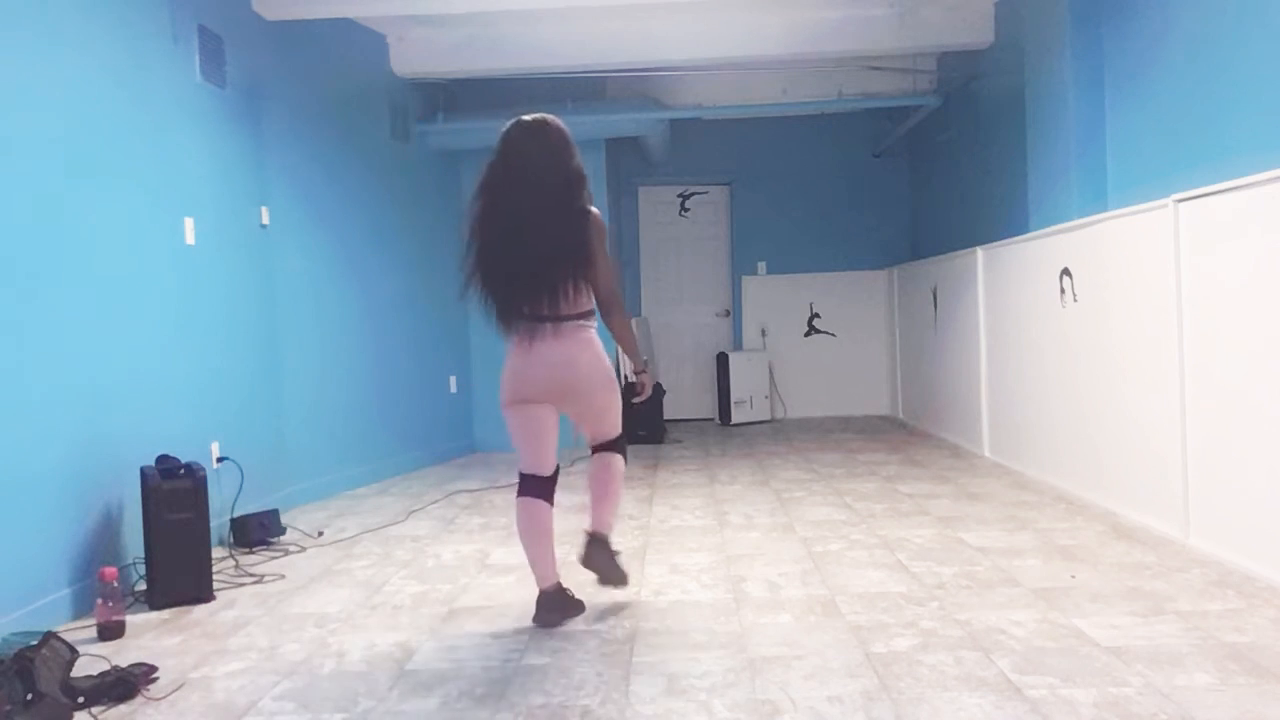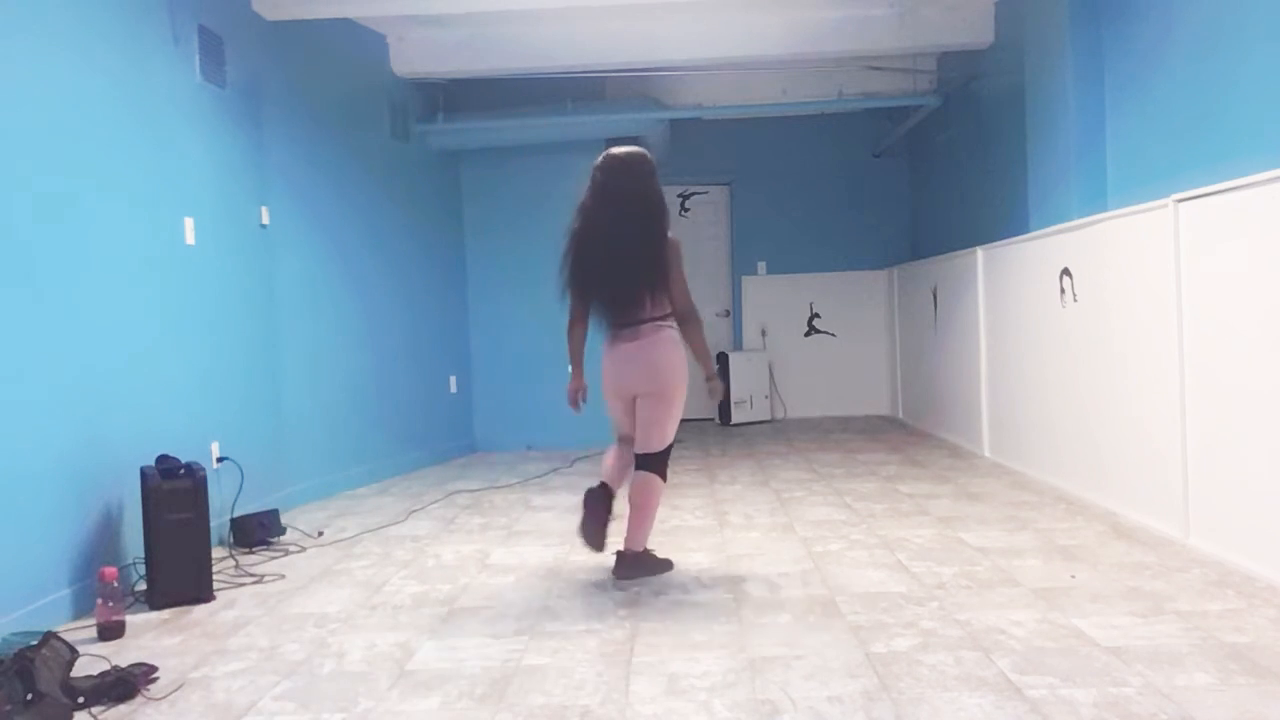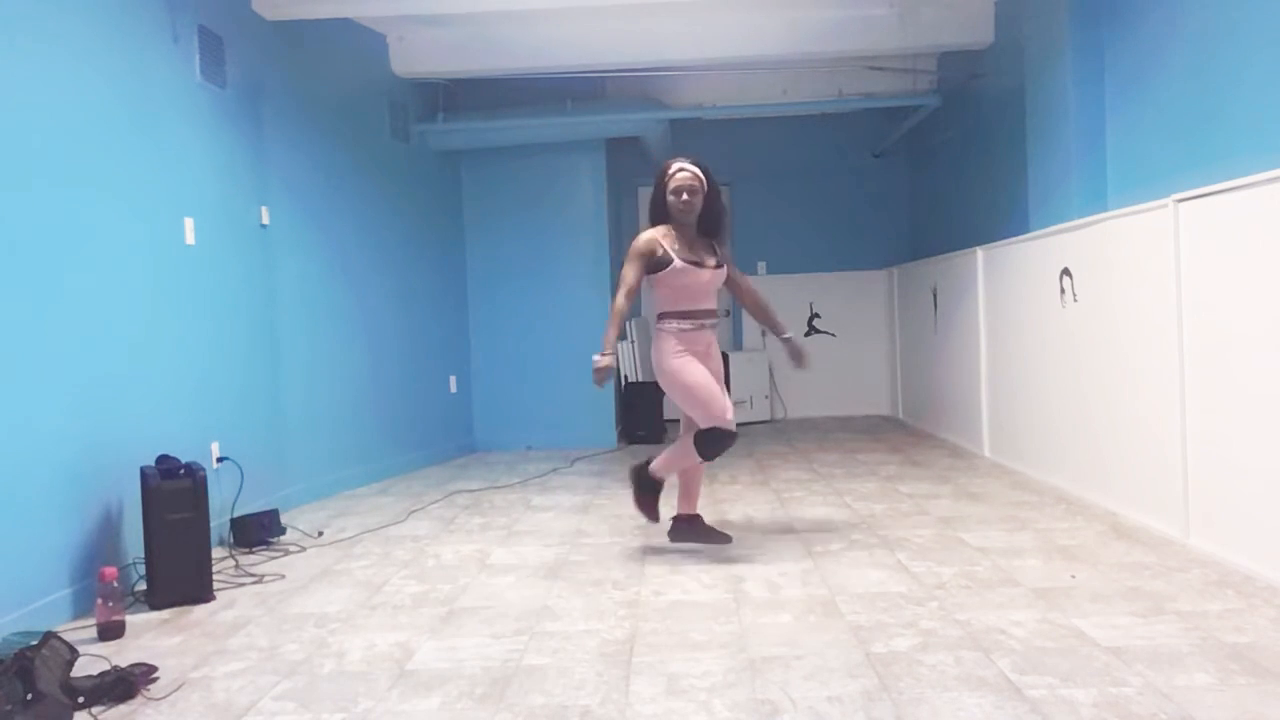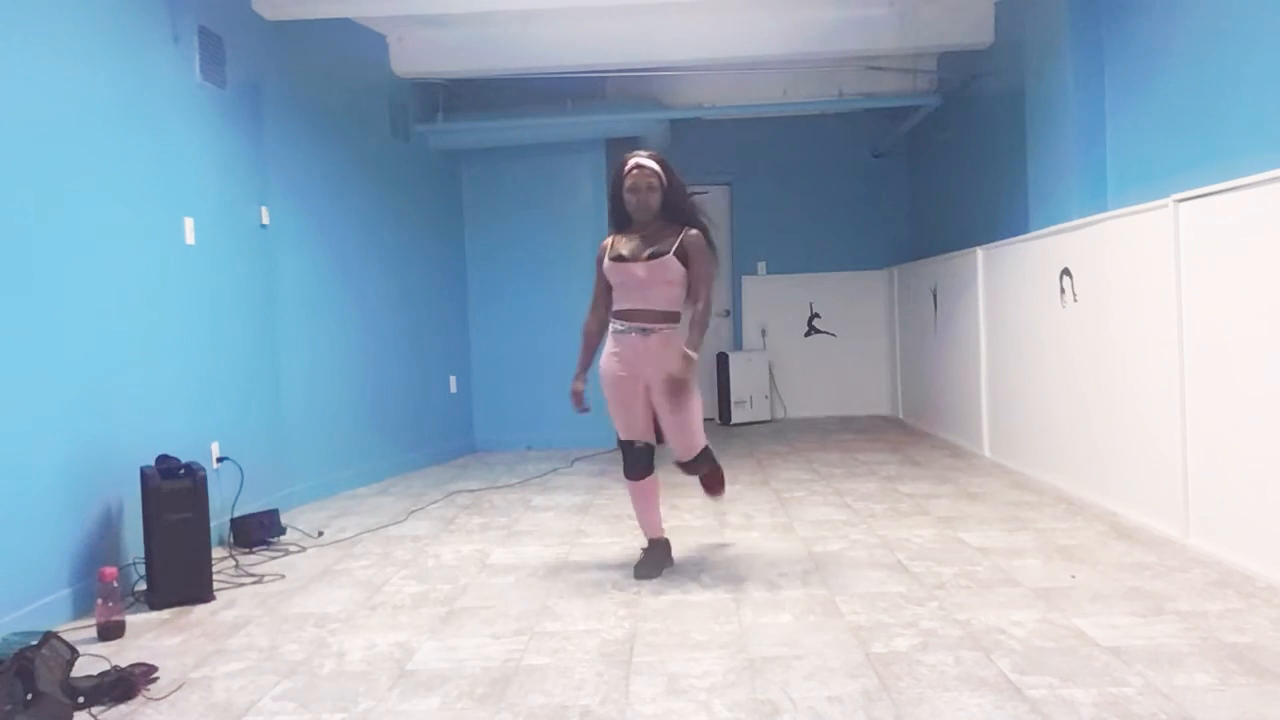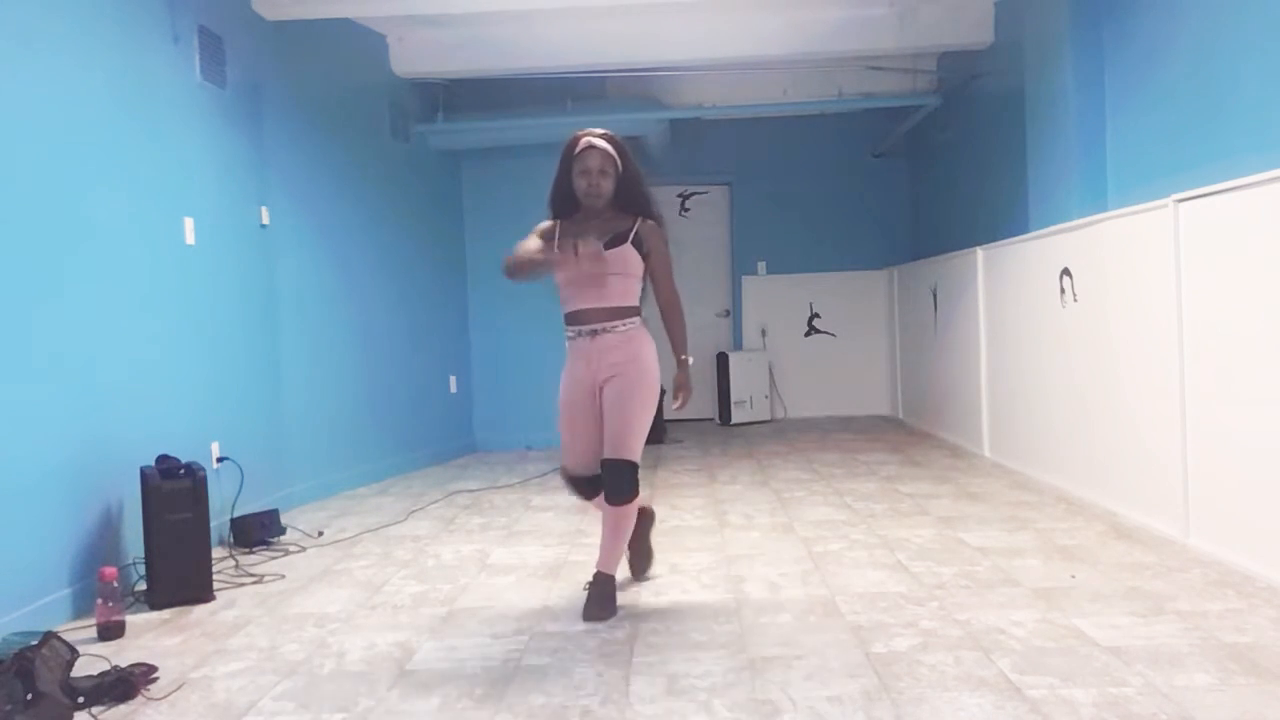
dt=0.7s
person 1, frame 1
left shoulder: (497, 222)
right shoulder: (585, 220)
left elbow: (502, 300)
right elbow: (610, 301)
right wrist: (639, 363)
left hip: (522, 362)
right hip: (578, 356)
left knee: (534, 476)
right knee: (609, 444)
left ankle: (549, 591)
right ankle: (599, 540)
person 1, frame 2
left shoulder: (587, 242)
right shoulder: (661, 243)
left elbow: (578, 315)
right elbow: (684, 314)
left wrist: (575, 372)
right wrist: (710, 370)
left hip: (616, 359)
right hip: (659, 355)
left knee: (627, 440)
right knee: (653, 453)
left ankle: (603, 492)
right ankle: (633, 553)
person 1, frame 3
left shoulder: (713, 245)
right shoulder: (650, 243)
left elbow: (746, 294)
right elbow: (625, 297)
left wrist: (784, 334)
right wrist: (607, 351)
left hip: (708, 347)
right hip: (674, 348)
left knee: (700, 434)
right knee: (722, 429)
left ankle: (686, 518)
right ankle: (651, 472)
person 1, frame 4
left shoulder: (689, 239)
right shoulder: (610, 246)
left elbow: (702, 303)
right elbow: (596, 313)
left wrist: (688, 357)
right wrist: (581, 373)
left hip: (669, 353)
right hip: (619, 354)
left knee: (687, 450)
right knee: (635, 450)
left ankle: (705, 461)
right ankle: (656, 543)
person 1, frame 5
left shoulder: (644, 230)
right shoulder: (554, 229)
left elbow: (668, 300)
right elbow: (513, 266)
left wrist: (682, 360)
right wrist: (564, 256)
left hip: (631, 353)
right hip: (580, 358)
left knee: (619, 468)
right knee: (578, 473)
left ankle: (605, 577)
right ankle: (635, 516)
